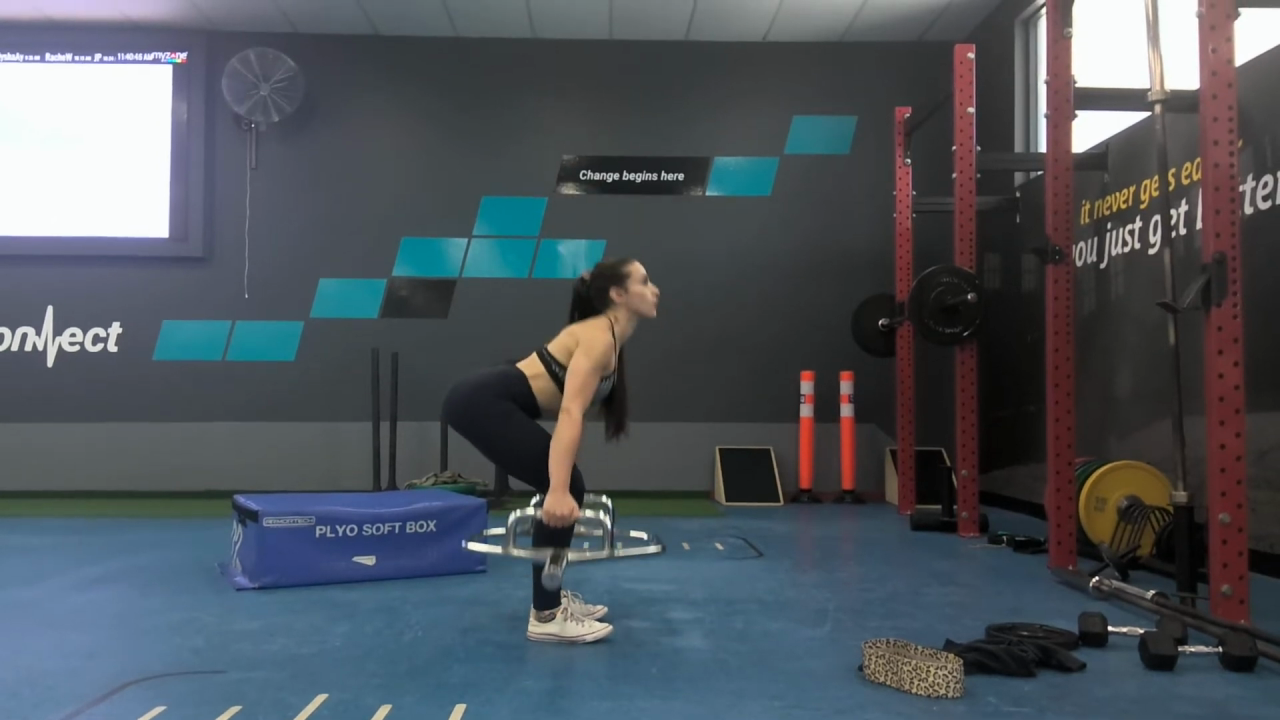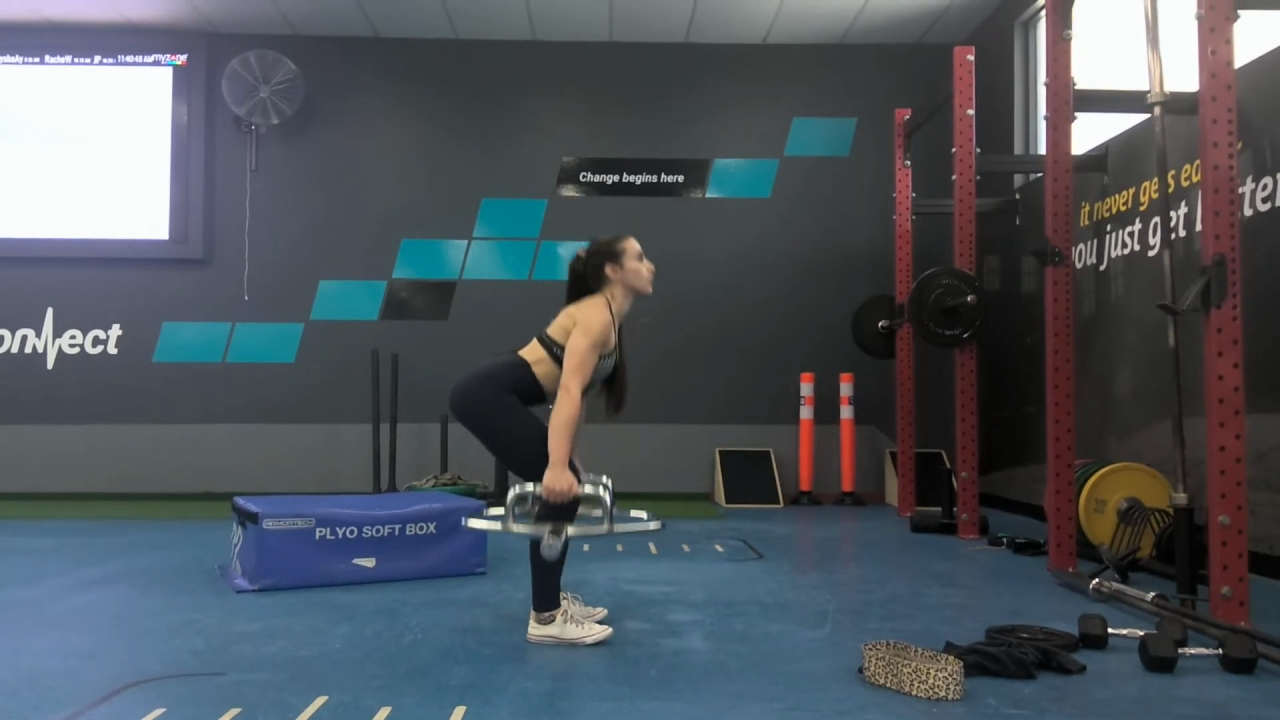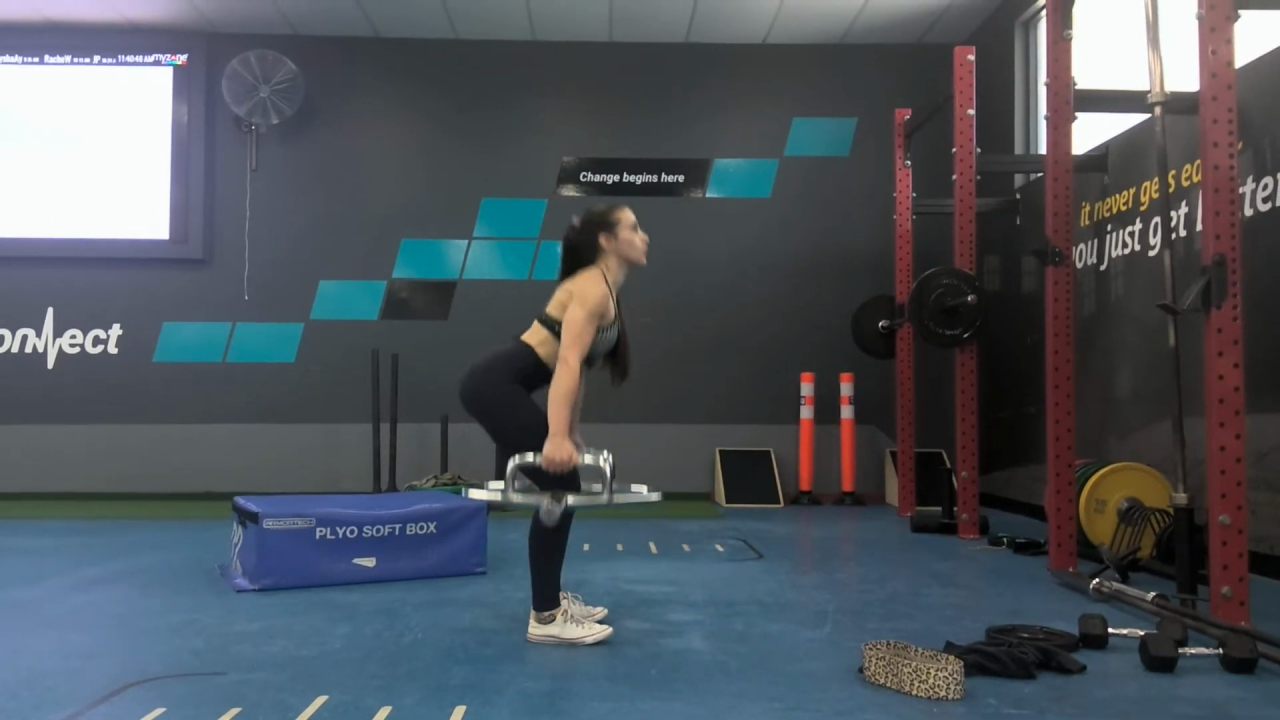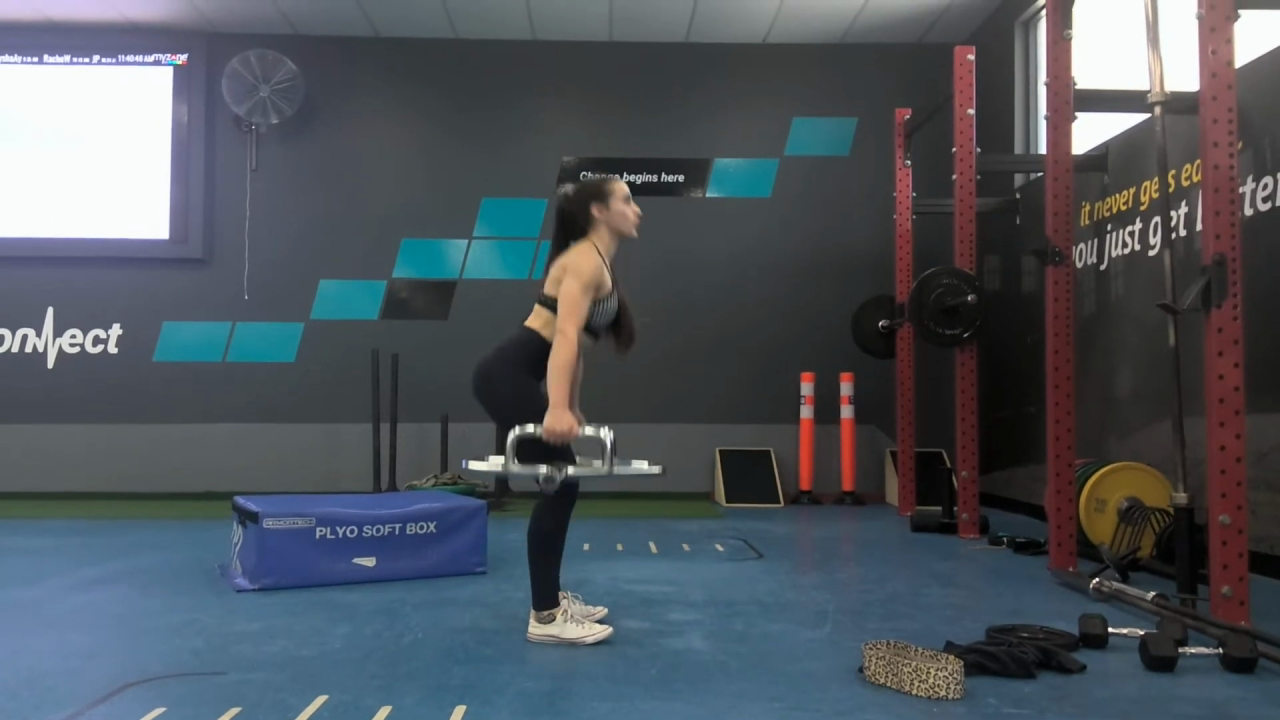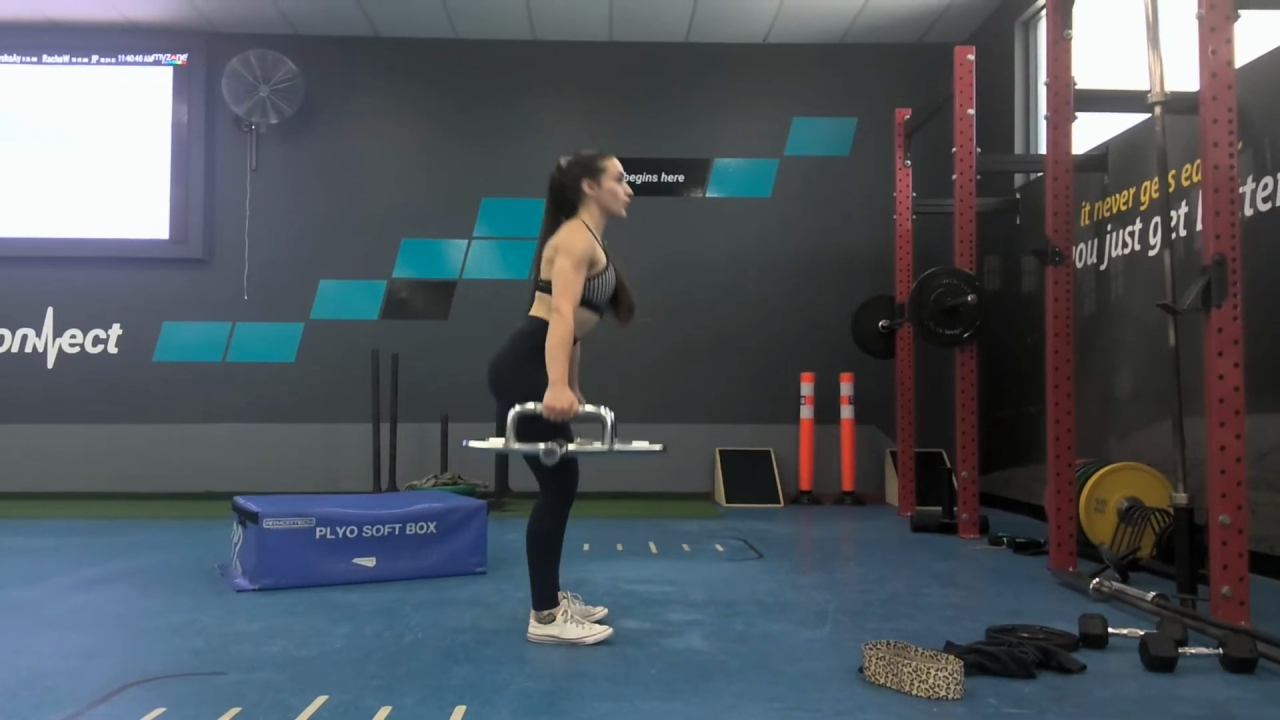
dt=0.1s
person 1, frame 1
left shoulder: (606, 340)
right shoulder: (599, 338)
left elbow: (571, 413)
right elbow: (570, 415)
left wrist: (563, 485)
right wrist: (558, 491)
left hip: (486, 402)
right hip: (480, 404)
left knee: (567, 487)
right knee: (565, 493)
left ankle: (552, 596)
right ankle: (546, 615)
person 1, frame 2
left shoulder: (607, 318)
right shoulder: (597, 315)
left elbow: (573, 393)
right elbow: (568, 392)
left wrist: (570, 463)
right wrist: (557, 468)
left hip: (494, 396)
right hip: (486, 396)
left knee: (564, 492)
right knee: (559, 495)
left ankle: (551, 599)
right ankle: (545, 619)
person 1, frame 3
left shoulder: (603, 292)
right shoulder: (593, 288)
left elbow: (573, 366)
right elbow: (567, 364)
left wrist: (572, 433)
right wrist: (556, 438)
left hip: (501, 384)
right hip: (495, 385)
left knee: (564, 481)
right knee: (558, 486)
left ankle: (551, 598)
right ankle: (545, 617)
person 1, frame 4
left shoulder: (596, 262)
right shoulder: (585, 261)
left elbow: (571, 344)
right elbow: (564, 337)
left wrist: (572, 410)
right wrist: (557, 412)
left hip: (518, 376)
right hip: (509, 376)
left knee: (561, 487)
right knee: (558, 489)
left ankle: (551, 598)
right ankle: (545, 618)
person 1, frame 5
left shoulder: (588, 241)
right shoulder: (576, 237)
right elbow: (561, 314)
left wrist: (571, 386)
right wrist: (557, 386)
left hip: (529, 367)
right hip: (524, 368)
left knee: (562, 482)
right knee: (559, 485)
left ankle: (552, 597)
right ankle: (545, 616)
